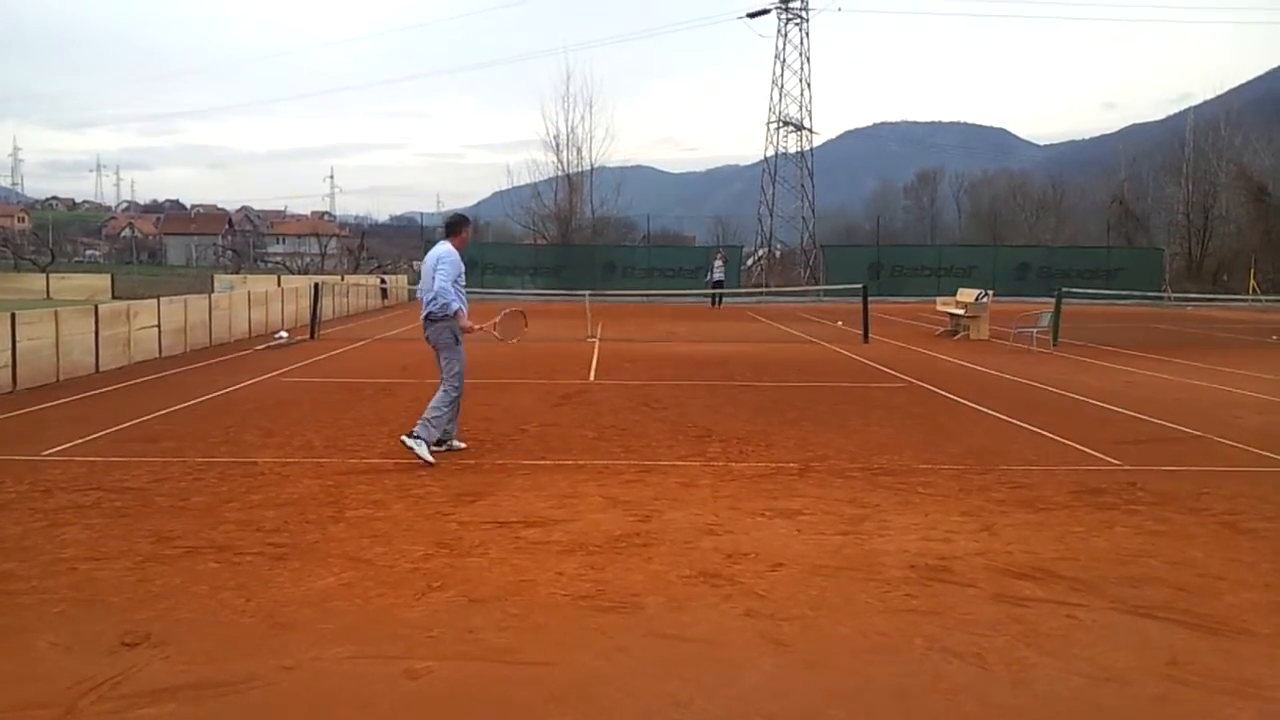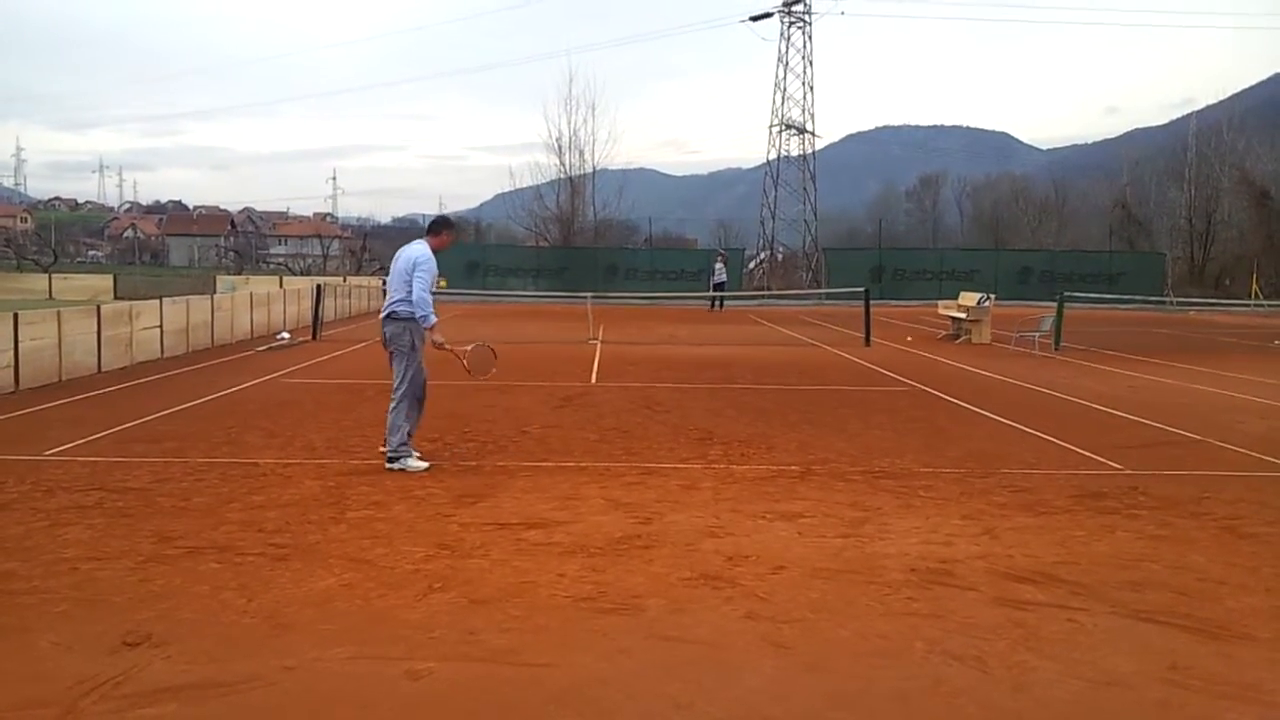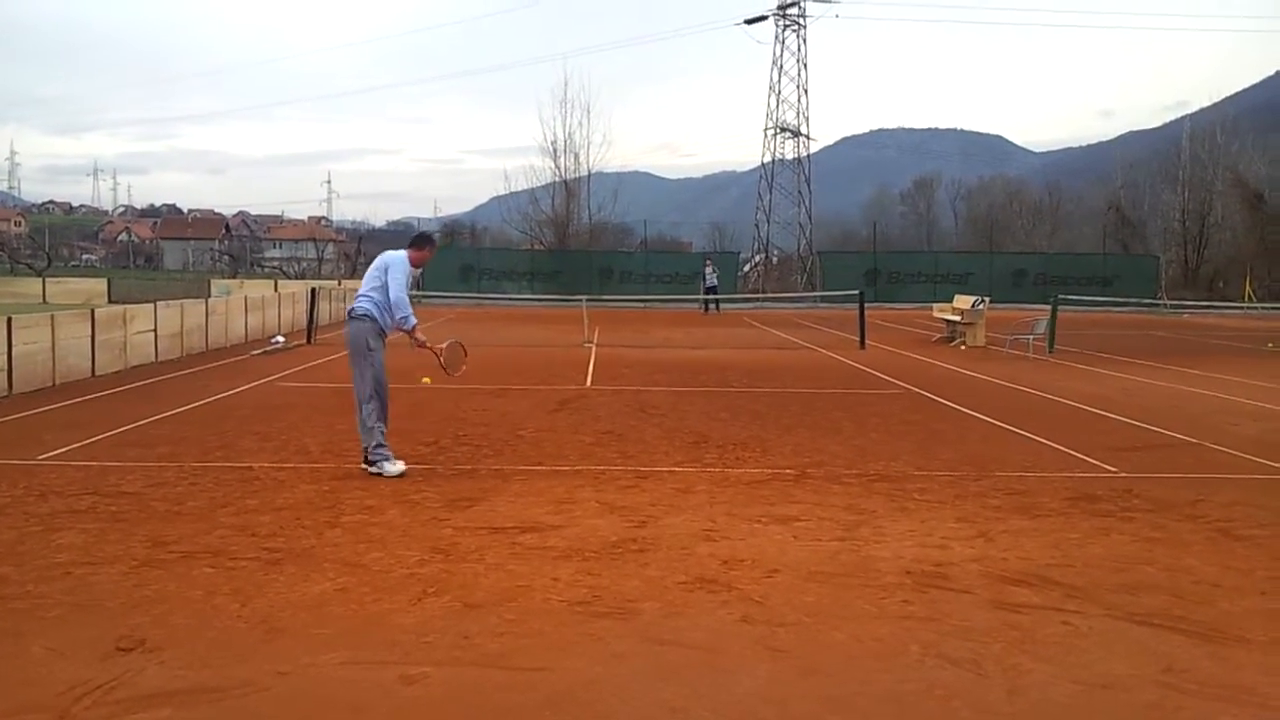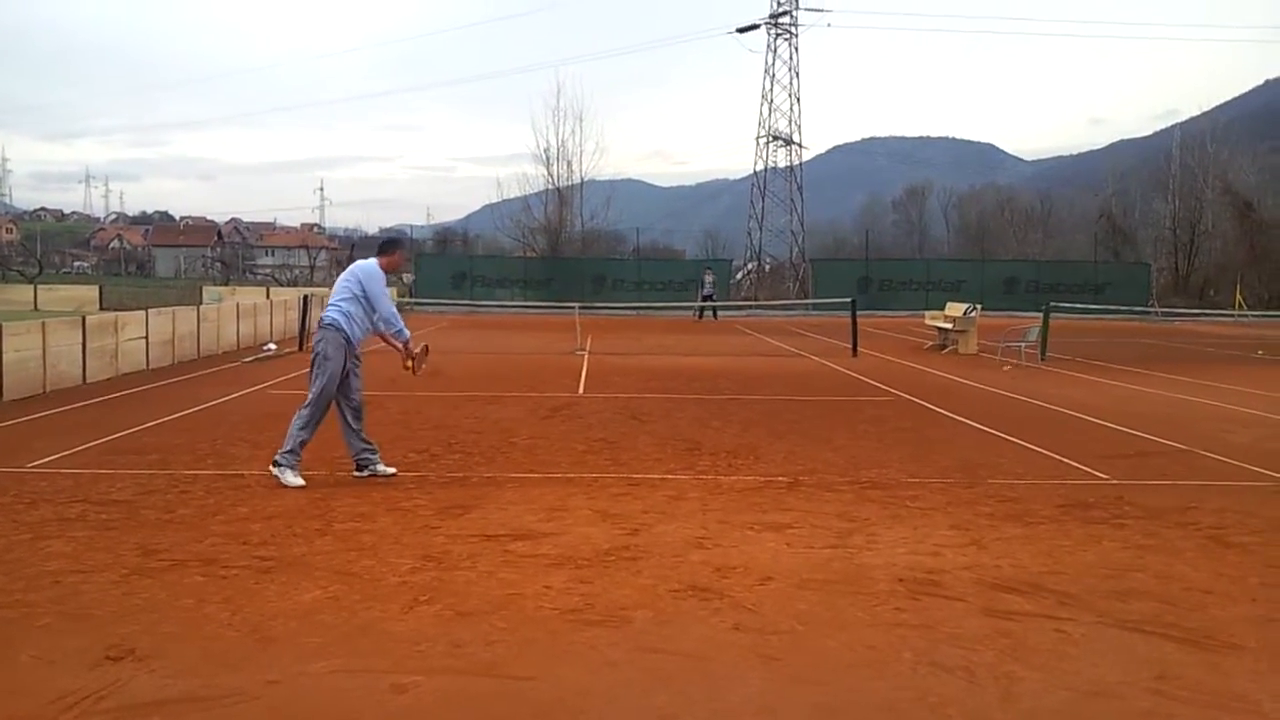
dt=0.5s
person 1, frame 1
left shoulder: (435, 253)
right shoulder: (450, 254)
left elbow: (423, 291)
right elbow: (443, 289)
right wrist: (460, 316)
left hip: (434, 324)
right hip: (446, 325)
left knee: (449, 384)
right knee: (452, 386)
left ankle: (444, 437)
right ankle: (420, 435)
person 1, frame 2
left shoulder: (406, 250)
right shoulder: (425, 257)
left elbow: (392, 284)
right elbow: (420, 297)
right wrist: (434, 329)
left hip: (393, 323)
right hip: (406, 326)
left knee: (415, 387)
right knee: (405, 391)
left ankle: (398, 443)
right ankle: (398, 455)
person 1, frame 3
left shoulder: (396, 260)
right shoulder: (399, 259)
right elbow: (398, 299)
left wrist: (407, 330)
right wrist: (414, 330)
left hip: (367, 328)
right hip: (365, 327)
left knee: (369, 395)
right knee: (374, 394)
left ankle: (373, 454)
right ankle: (379, 457)
person 1, frame 4
left shoulder: (371, 273)
right shoulder: (370, 269)
left elbow: (377, 321)
right elbow: (387, 312)
left wrist: (397, 346)
right wrist: (406, 340)
left hip: (348, 344)
right hip: (332, 339)
left knee: (353, 405)
right knee: (317, 403)
left ankle: (366, 461)
right ankle: (285, 462)
